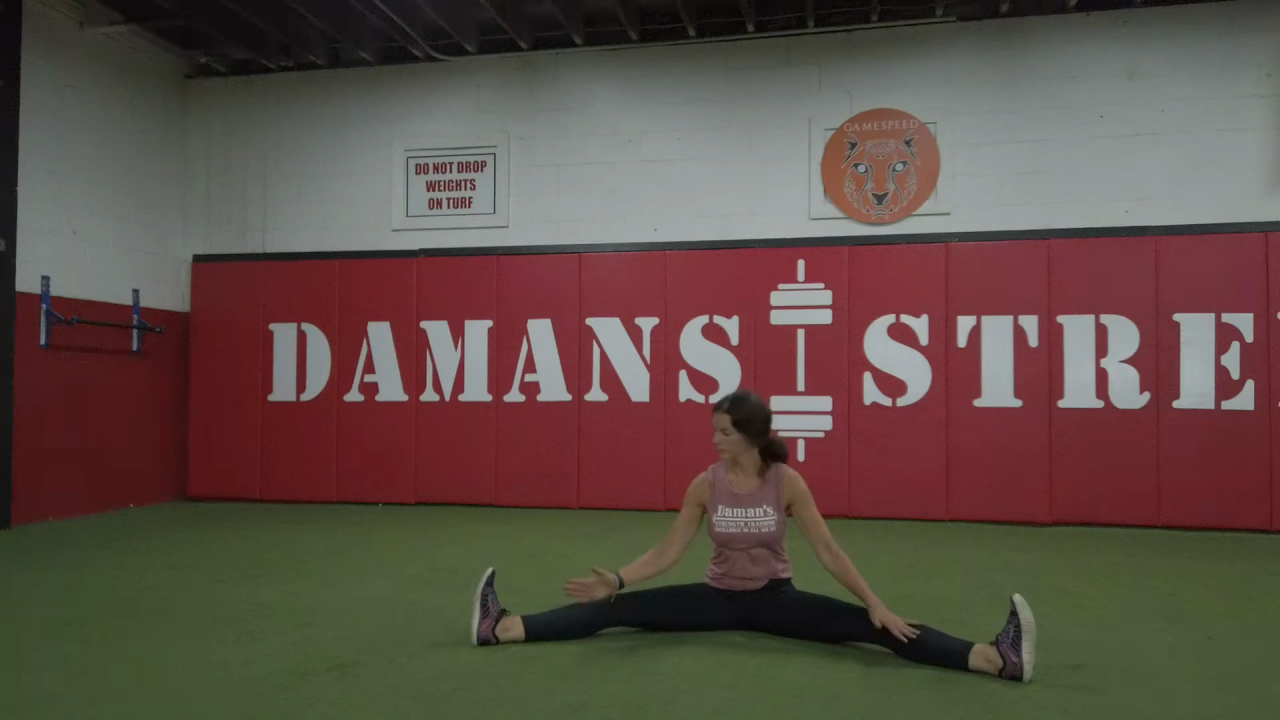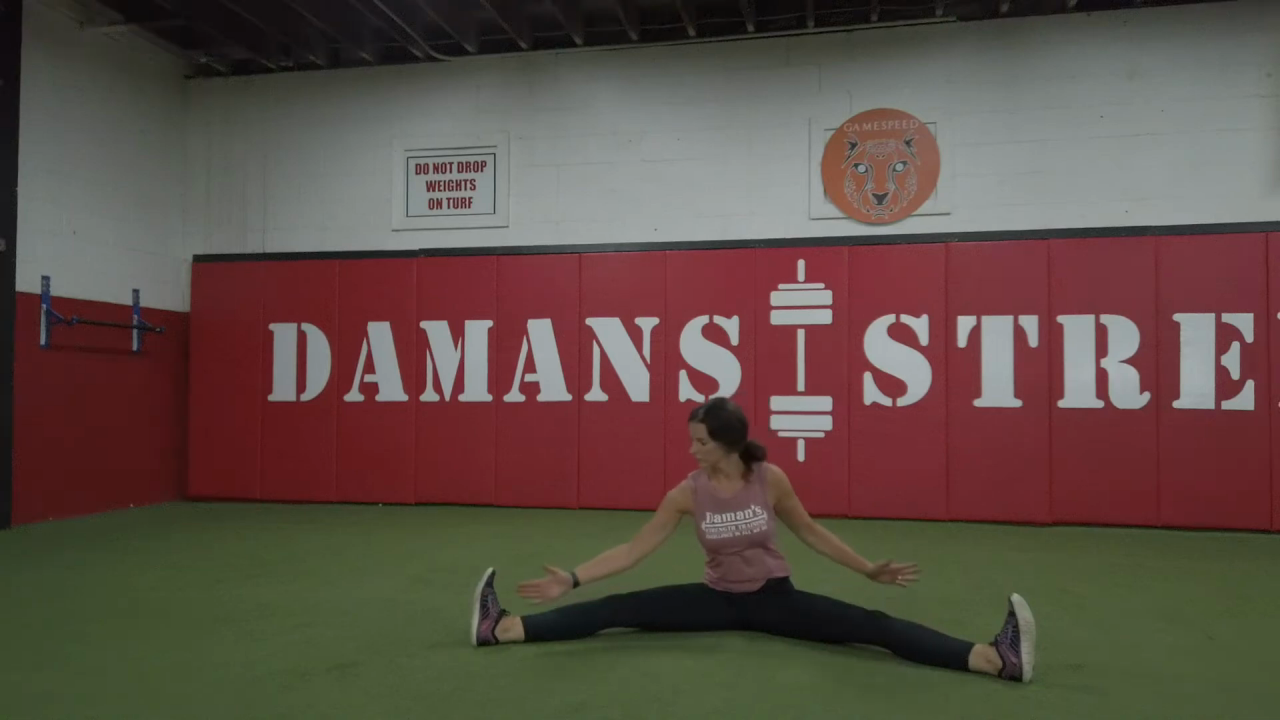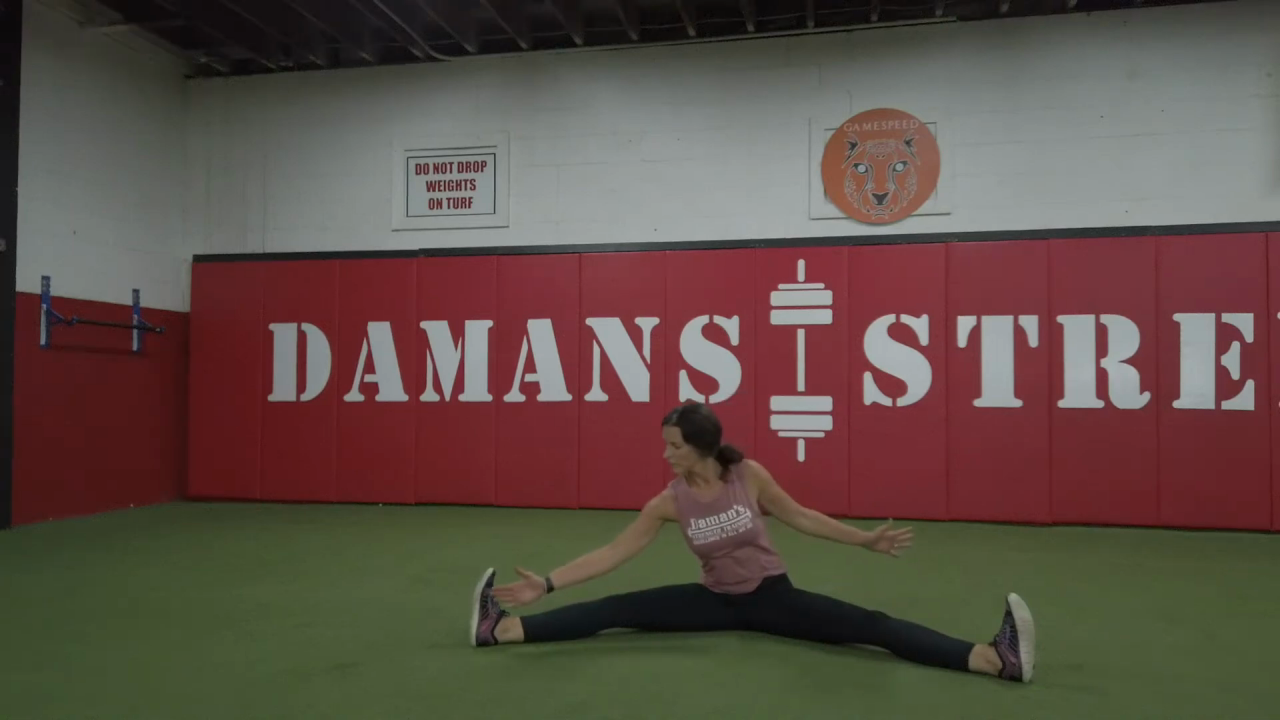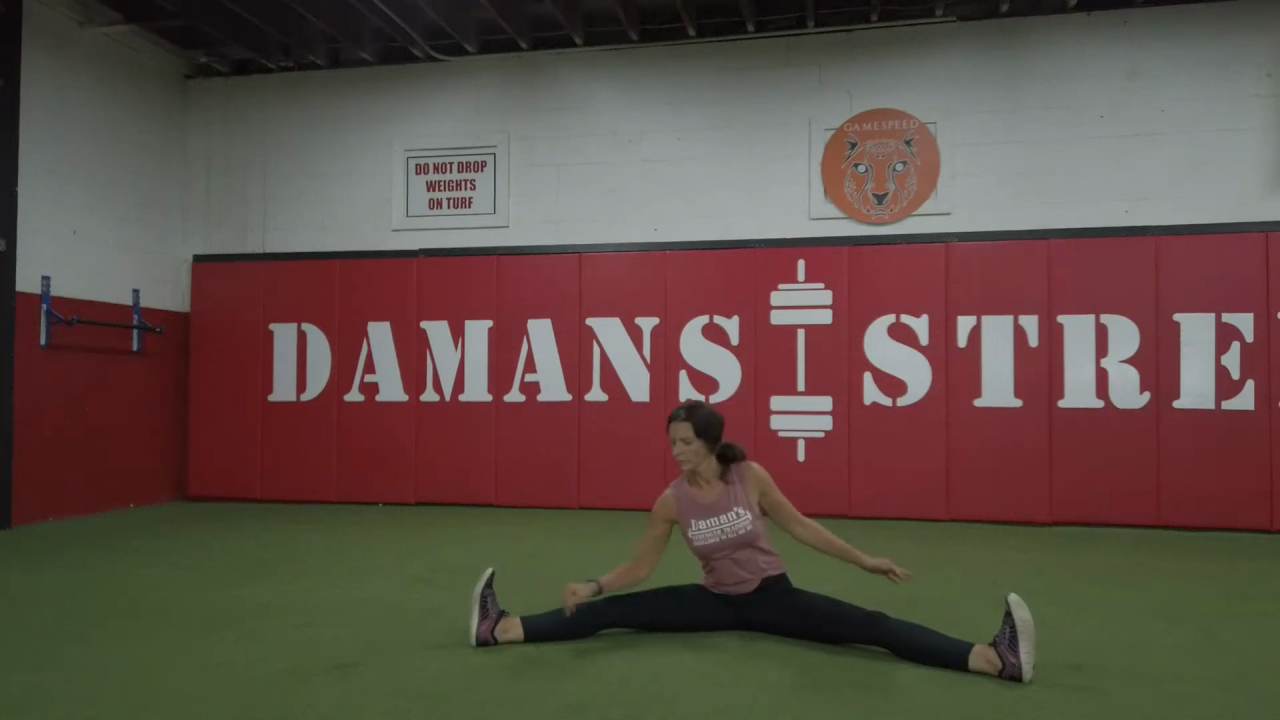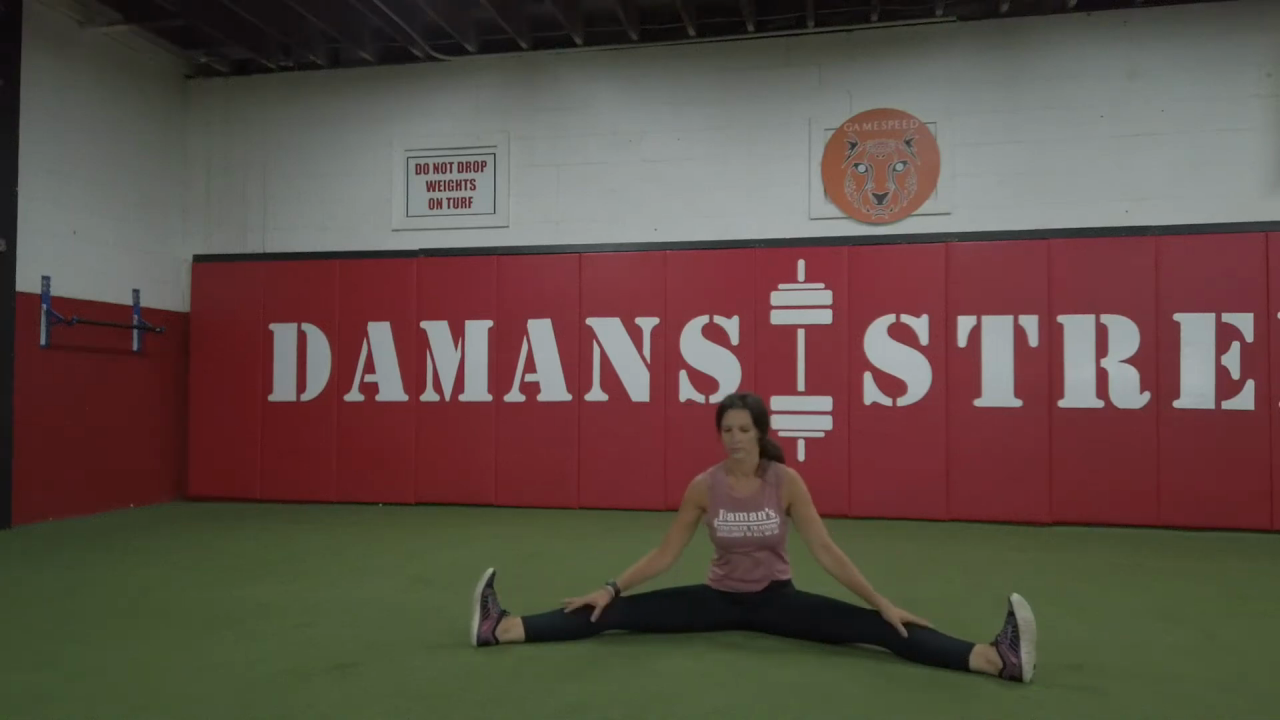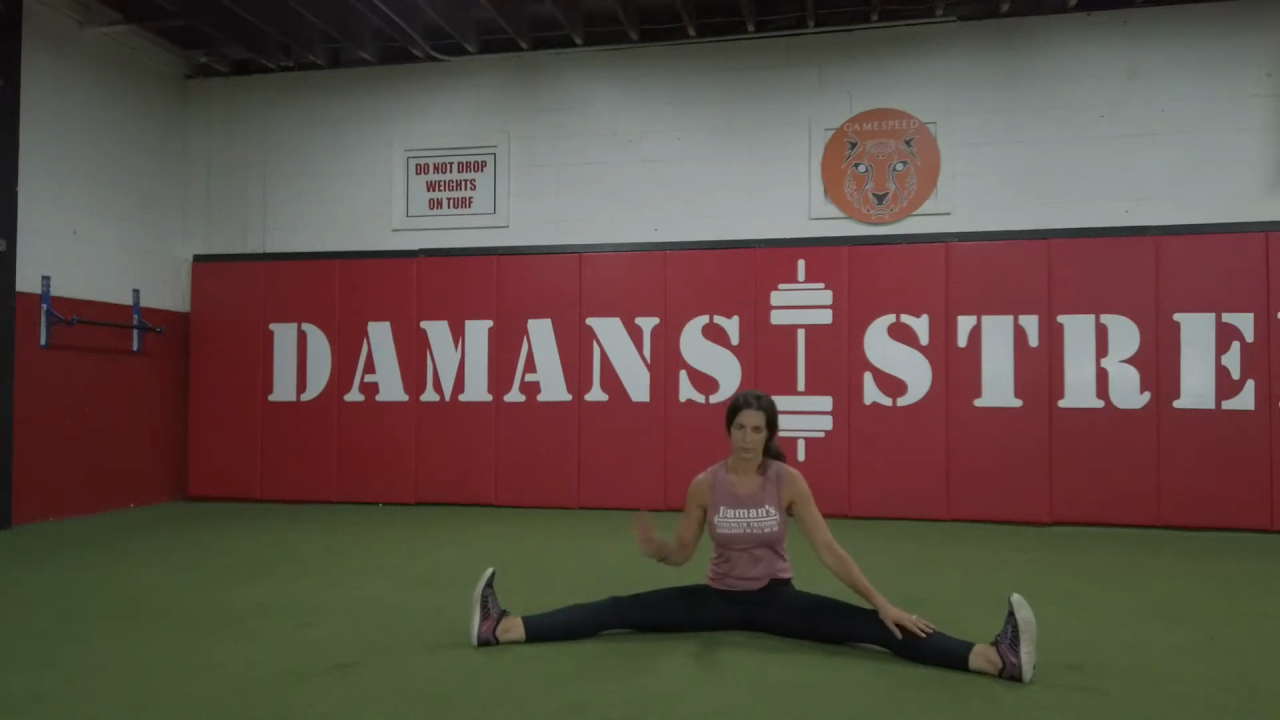
dt=0.5s
person 1, frame 1
left shoulder: (787, 482)
right shoulder: (705, 484)
left elbow: (827, 549)
right elbow: (668, 551)
left wrist: (875, 602)
right wrist: (614, 581)
left hip: (775, 597)
right hip: (720, 597)
left knee: (869, 626)
right knee: (619, 611)
left ankle: (997, 659)
right ankle: (502, 628)
person 1, frame 2
left shoulder: (770, 479)
right shoulder: (687, 493)
left elbow: (809, 531)
right elbow: (635, 548)
left wrist: (869, 570)
right wrist: (571, 579)
left hip: (774, 597)
right hip: (718, 599)
left knee: (869, 625)
right knee: (618, 609)
left ankle: (995, 658)
right ankle: (501, 627)
person 1, frame 3
left shoulder: (750, 475)
right shoulder: (669, 501)
left elbow: (799, 516)
right elbow: (612, 553)
left wrist: (865, 540)
right wrist: (545, 584)
left hip: (771, 595)
right hip: (716, 600)
left knee: (869, 626)
right knee: (615, 611)
left ankle: (997, 659)
right ankle: (500, 628)
person 1, frame 4
left shoulder: (751, 476)
right shoulder: (671, 500)
left elbow: (798, 525)
right elbow: (638, 567)
left wrist: (863, 560)
right wrist: (592, 586)
left hip: (771, 595)
right hip: (716, 601)
left knee: (867, 626)
right knee: (616, 611)
left ankle: (995, 659)
right ankle: (500, 628)
person 1, frame 5
left shoulder: (786, 482)
right shoulder: (703, 486)
left elbow: (826, 551)
right elbow: (665, 552)
left wrist: (884, 603)
right wrist: (610, 589)
left hip: (776, 599)
right hip: (720, 598)
left knee: (872, 628)
right knee: (618, 615)
left ankle: (998, 659)
right ankle: (501, 627)
person 1, frame 6
left shoulder: (788, 481)
right shoulder: (705, 484)
left elbow: (829, 549)
right elbow: (680, 554)
left wrist: (883, 604)
right wrist: (653, 547)
left hip: (775, 598)
right hip: (719, 598)
left knee: (869, 627)
right knee: (622, 610)
left ankle: (997, 659)
right ankle: (502, 628)
